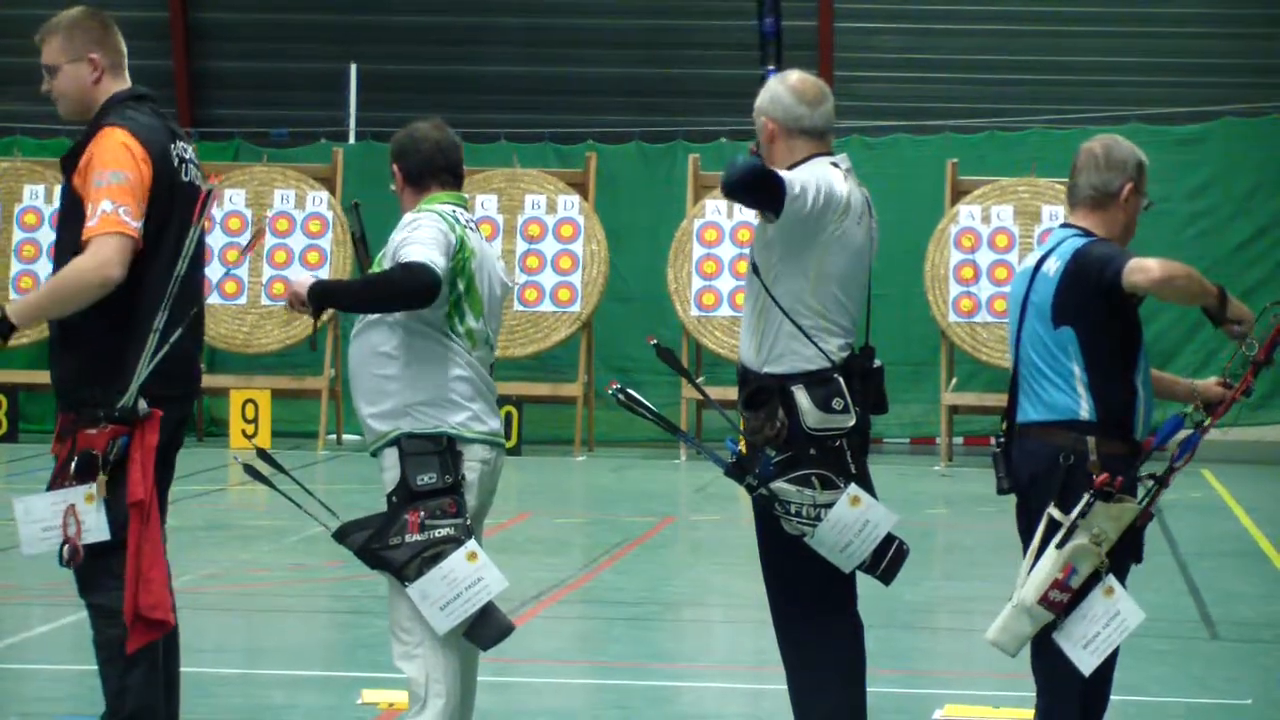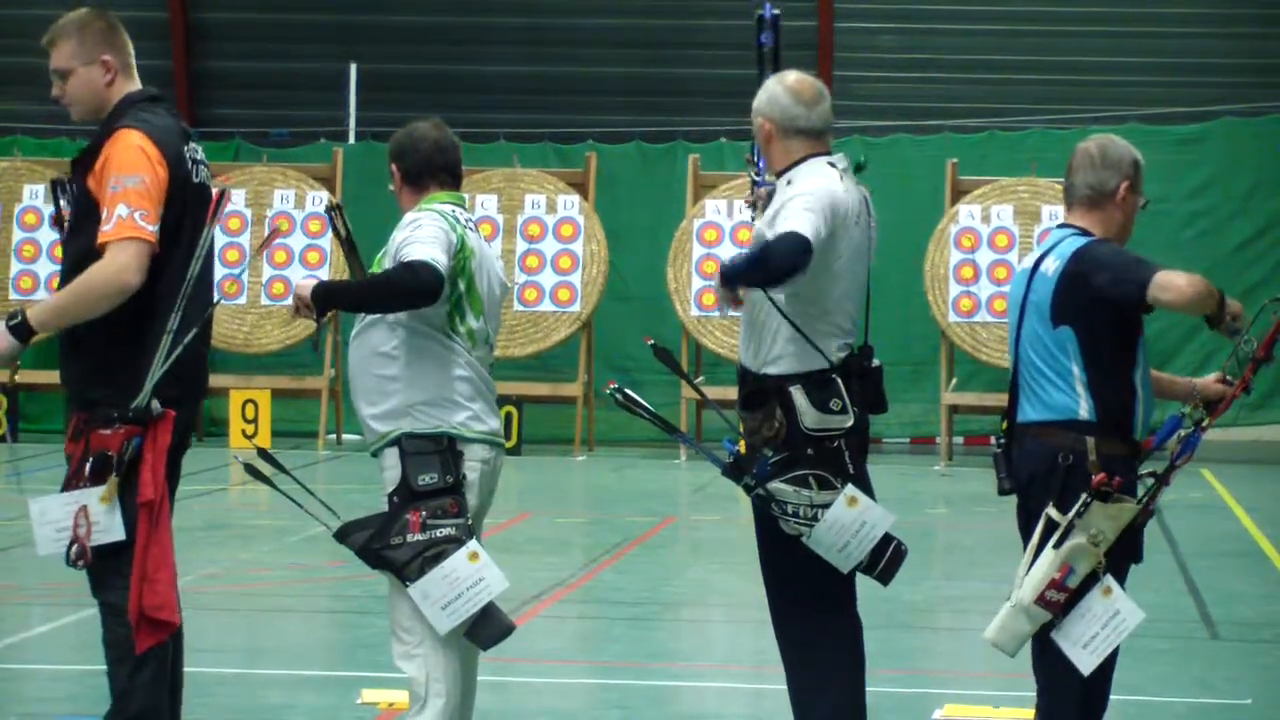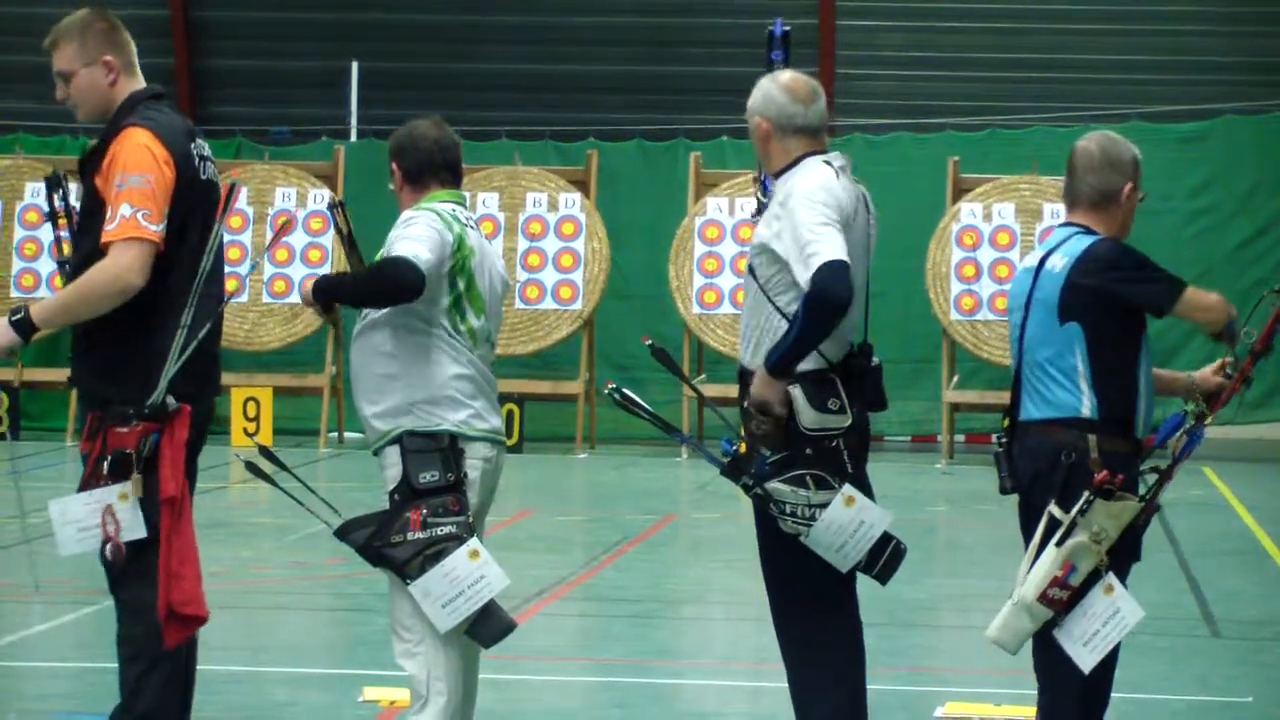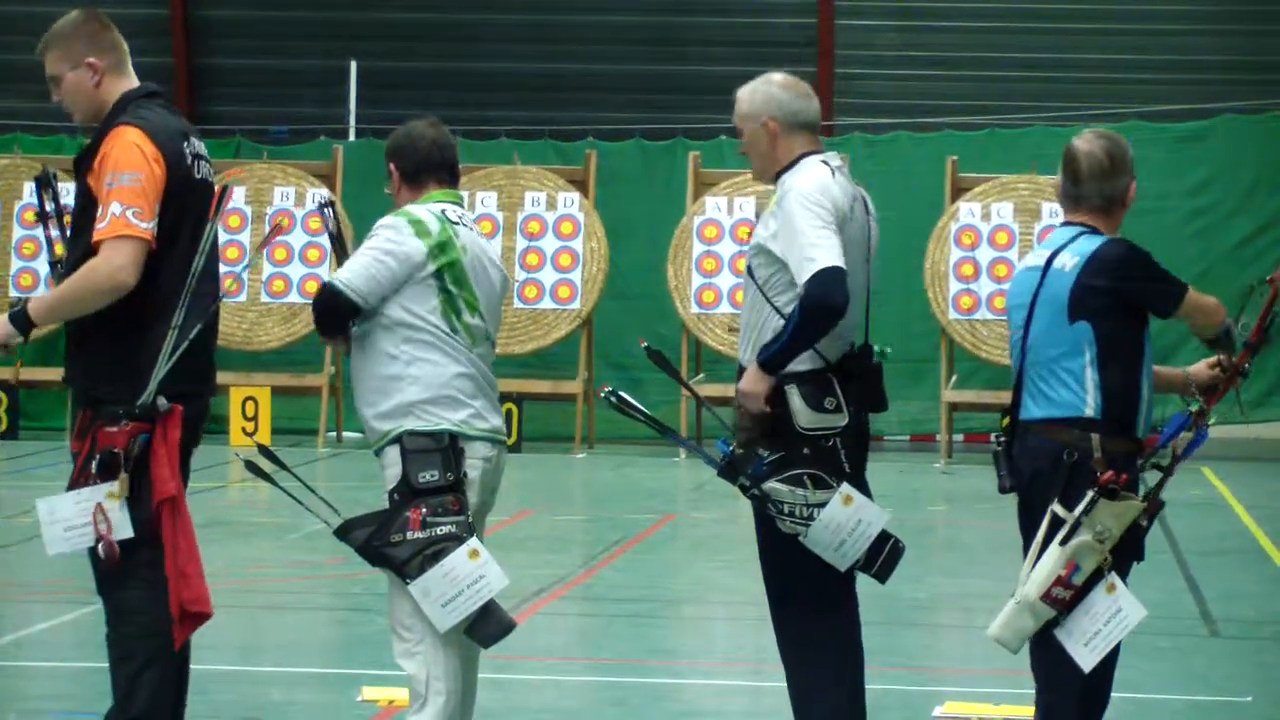
dt=0.3s
person 1, frame 1
left shoulder: (117, 140)
right shoulder: (166, 136)
left elbow: (105, 265)
left hip: (117, 395)
right hip: (153, 385)
left knee: (113, 574)
right knee: (138, 565)
person 1, frame 2
left shoulder: (130, 143)
right shoulder: (172, 136)
left elbow: (123, 270)
left hip: (129, 396)
right hip: (155, 387)
left knee: (124, 575)
right knee: (142, 567)
person 1, frame 3
left shoulder: (137, 141)
right shoulder: (178, 133)
left elbow: (126, 271)
right wrist: (85, 232)
left hip: (143, 394)
right hip: (165, 386)
left knee: (143, 571)
right knee: (155, 566)
person 1, frame 4
left shoulder: (129, 140)
right shoulder: (176, 133)
left elbow: (119, 268)
right wrist: (74, 243)
left hip: (132, 393)
right hip: (164, 385)
left knee: (129, 570)
right knee: (147, 563)
person 2, frame 1
left shoulder: (816, 189)
right shoulder: (841, 186)
left elbow: (746, 181)
left wrist: (749, 170)
left hip: (802, 418)
right hip: (816, 408)
left knee: (812, 593)
right knee: (812, 590)
person 2, frame 2
left shoulder: (810, 188)
right shoulder: (840, 184)
left elbow: (789, 255)
left wrist: (731, 275)
left hip: (801, 416)
right hip: (819, 407)
left knee: (809, 592)
right knee: (816, 591)
person 2, frame 3
left shoulder: (808, 189)
right shoulder: (839, 183)
left elbow: (831, 291)
left wrist: (774, 369)
left hip: (802, 413)
left knee: (809, 591)
right knee: (818, 590)
person 2, frame 4
left shoulder: (804, 187)
right shoulder: (841, 185)
left elbow: (826, 297)
left wrist: (762, 368)
left hip: (803, 414)
right hip: (826, 407)
left knee: (807, 590)
right knee: (818, 587)
person 3, frame 1
left shoulder: (429, 222)
right shoulder: (480, 244)
left elbow: (417, 284)
left wrist: (319, 291)
right hip: (465, 444)
left knee: (424, 614)
person 3, frame 2
left shoulder: (428, 222)
right shoulder: (478, 242)
left elbow: (420, 282)
left wrist: (323, 293)
right hip: (464, 444)
left knee: (424, 615)
person 3, frame 3
left shoulder: (427, 219)
right shoulder: (478, 241)
left elbow: (402, 278)
left wrist: (325, 287)
right hip: (467, 442)
left knee: (425, 613)
person 3, frame 4
left shoulder: (411, 226)
right shoulder: (481, 245)
left elbow: (333, 306)
left wrist: (344, 332)
right wrist: (378, 329)
right hip: (472, 443)
left knee: (423, 615)
person 4, frame 1
left shoulder: (1048, 259)
right shoulder: (1088, 259)
right elbow: (1156, 274)
left wrist: (1191, 390)
right wrist: (1221, 302)
left hip: (1051, 458)
right hip: (1082, 465)
left knee: (1066, 612)
person 4, frame 2
left shoulder: (1044, 260)
right shoulder: (1092, 259)
right elbow: (1181, 290)
left wrist: (1190, 389)
right wrist: (1221, 304)
left hip: (1048, 457)
right hip: (1083, 464)
left knee: (1064, 609)
person 4, frame 3
left shoulder: (1041, 260)
right shoulder: (1102, 259)
right elbow: (1210, 311)
left wrist: (1189, 383)
right wrist: (1226, 315)
left hip: (1046, 454)
right hip: (1086, 462)
person 4, frame 4
left shoulder: (1032, 265)
right shoulder: (1111, 259)
right elbow: (1208, 316)
left wrist: (1183, 380)
right wrist: (1221, 331)
left hip: (1041, 453)
right hip: (1087, 461)
